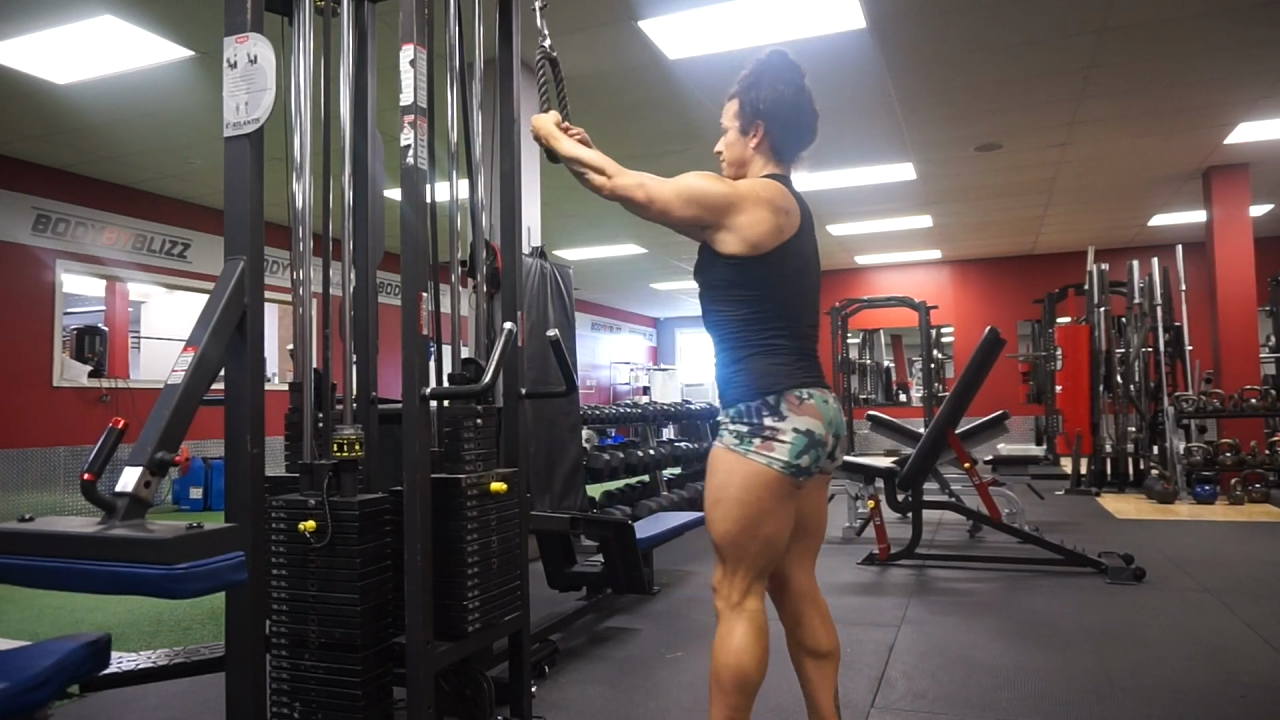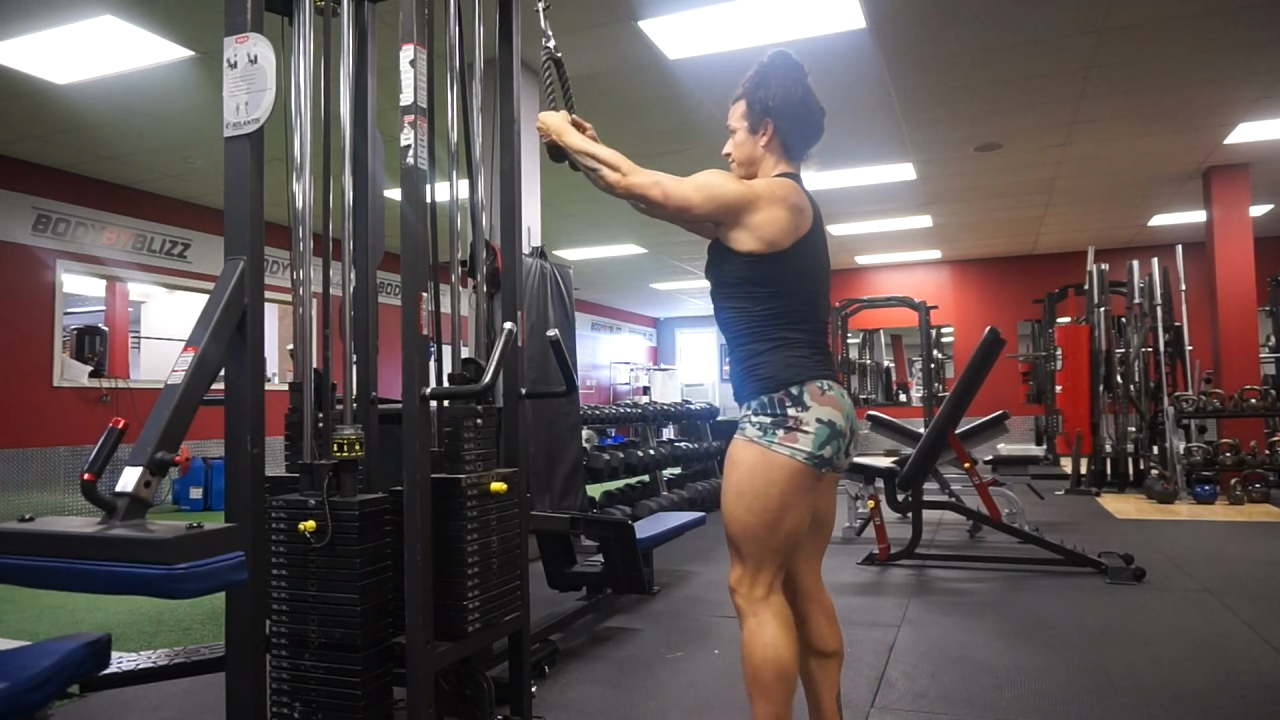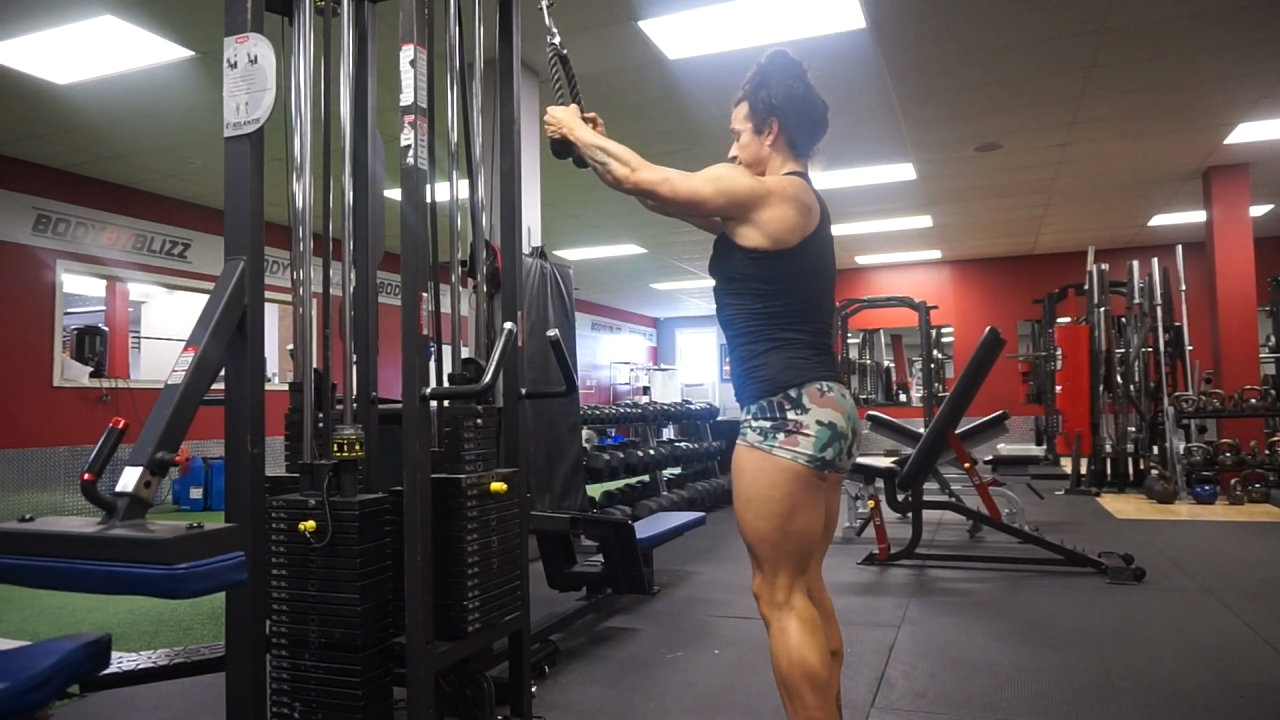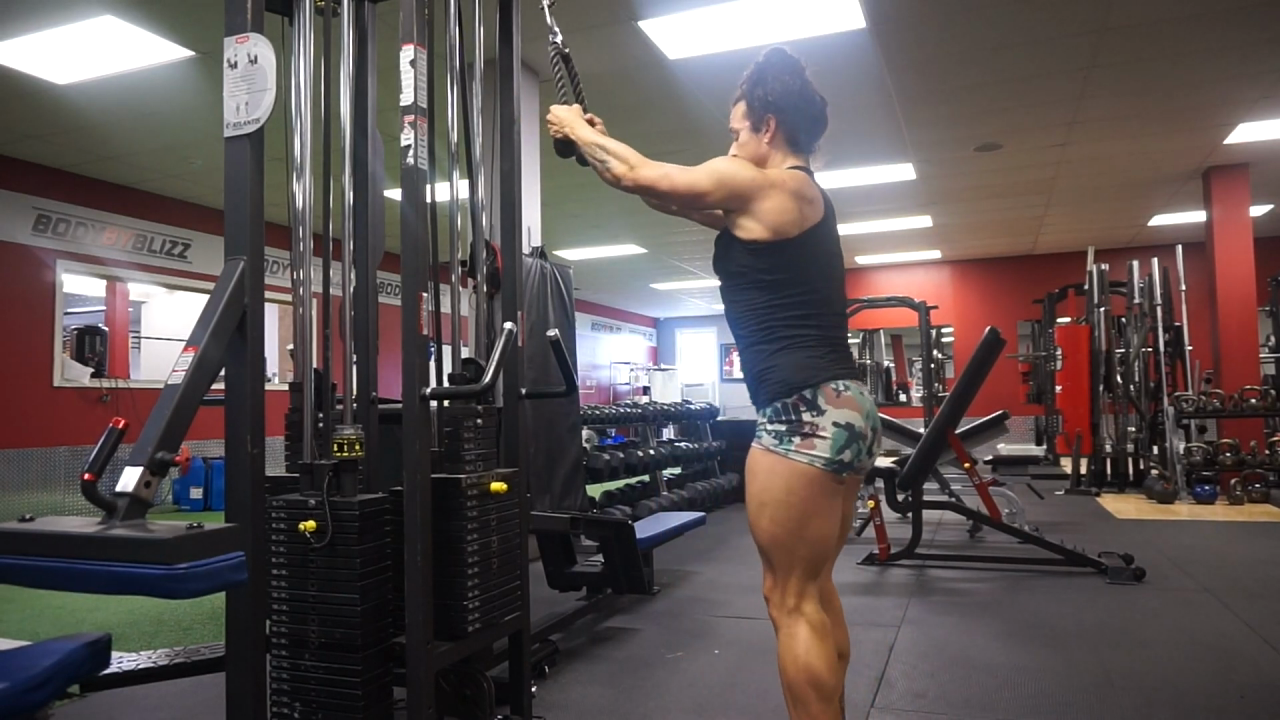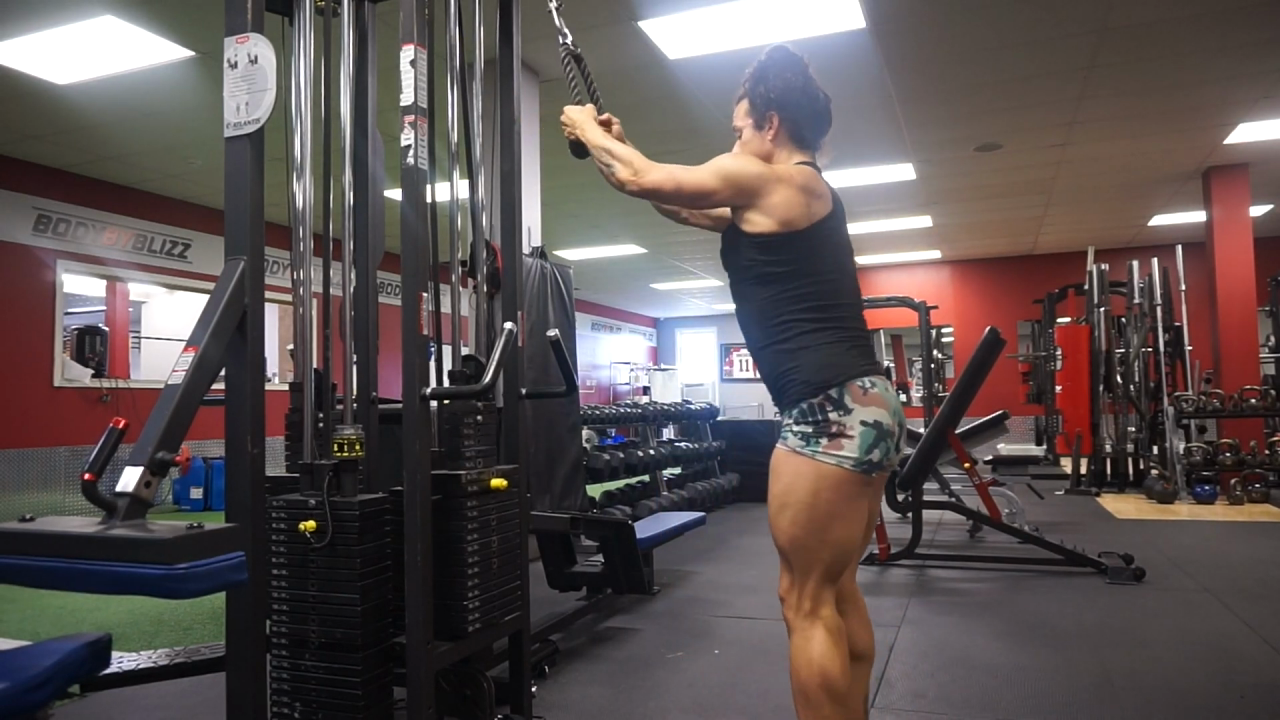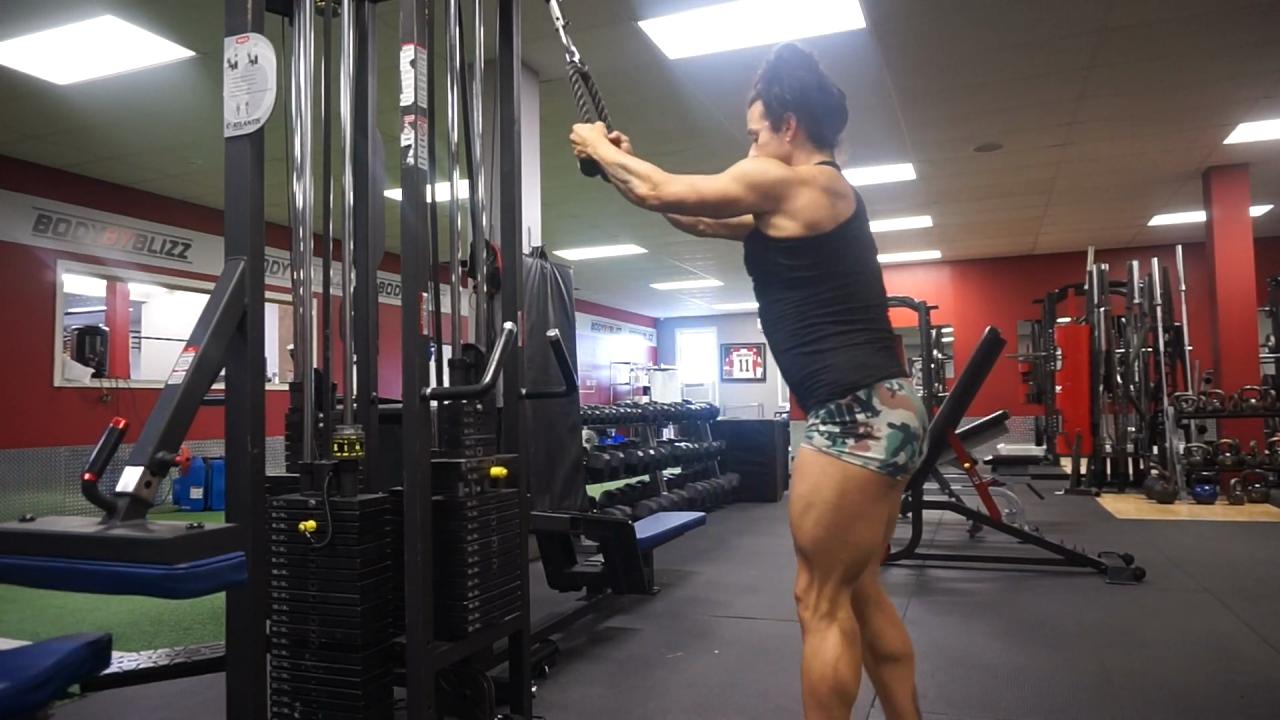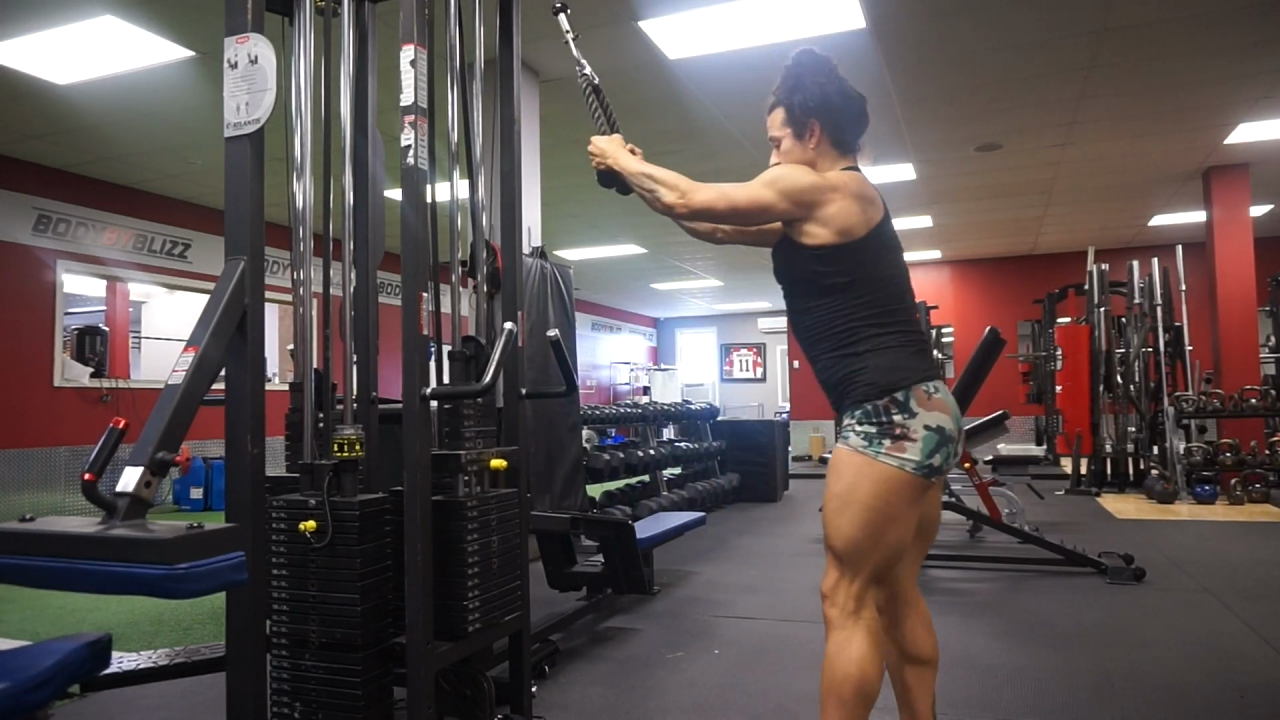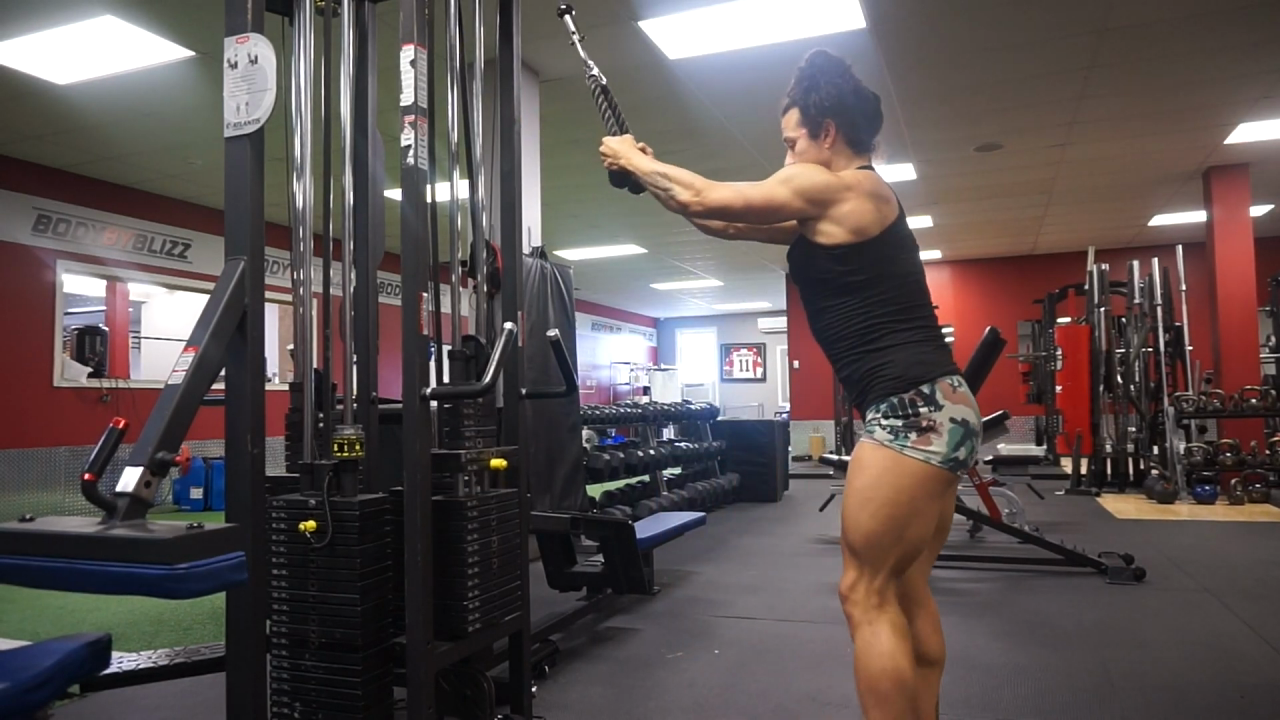
dt=0.2s
person 1, frame 1
left shoulder: (740, 199)
right shoulder: (782, 206)
left elbow: (618, 185)
right elbow: (647, 193)
left wrist: (552, 138)
right wrist: (590, 151)
left hip: (767, 416)
right hip: (806, 412)
left knee: (736, 594)
right knee: (796, 588)
person 1, frame 2
left shoulder: (755, 197)
right shoulder: (786, 204)
left elbow: (635, 184)
right elbow: (659, 197)
left wrist: (564, 136)
right wrist: (593, 147)
left hip: (784, 412)
right hip: (813, 409)
left knee: (755, 589)
right knee: (801, 586)
person 1, frame 3
left shoulder: (763, 193)
right shoulder: (793, 202)
left elbow: (643, 178)
right elbow: (665, 194)
left wrist: (573, 130)
right wrist: (597, 144)
left hip: (787, 412)
right hip: (818, 409)
left knee: (780, 596)
right knee: (802, 590)
person 1, frame 4
left shoulder: (762, 186)
right shoulder: (793, 198)
left elbow: (636, 176)
right elbow: (671, 198)
left wrist: (573, 128)
right wrist: (602, 141)
left hip: (803, 412)
right hip: (836, 409)
left knee: (791, 600)
right knee: (812, 592)
person 1, frame 5
left shoulder: (769, 180)
right shoulder: (800, 195)
left elbow: (640, 179)
right elbow: (686, 208)
left wrist: (587, 131)
right wrist: (615, 142)
left hip: (829, 410)
right hip: (857, 406)
left knee: (805, 601)
right knee: (834, 592)
person 1, frame 6
left shoulder: (791, 183)
right shoulder: (815, 198)
left elbow: (659, 192)
right elbow: (700, 220)
left wrist: (599, 147)
right wrist: (623, 160)
left hip: (855, 413)
right hip: (878, 409)
left knee: (821, 600)
right knee: (857, 593)
person 1, frame 7
left shoulder: (821, 190)
right shoulder: (830, 207)
left elbow: (691, 203)
right elbow: (717, 227)
left wrist: (619, 160)
right wrist: (641, 174)
left hip: (891, 414)
right hip: (908, 412)
left knee: (846, 600)
right knee: (893, 593)
person 1, frame 8
left shoulder: (835, 188)
right shoulder: (840, 207)
left elbow: (704, 199)
right elbow: (729, 224)
left wrist: (630, 160)
right wrist: (651, 174)
left hip: (912, 410)
right hip: (927, 409)
left knee: (867, 596)
right knee: (904, 592)
